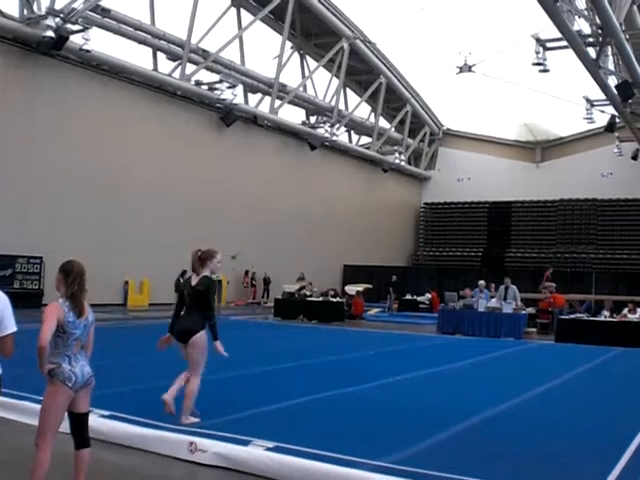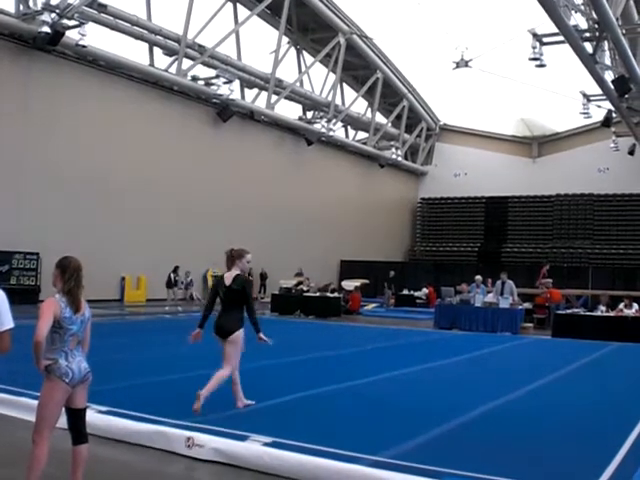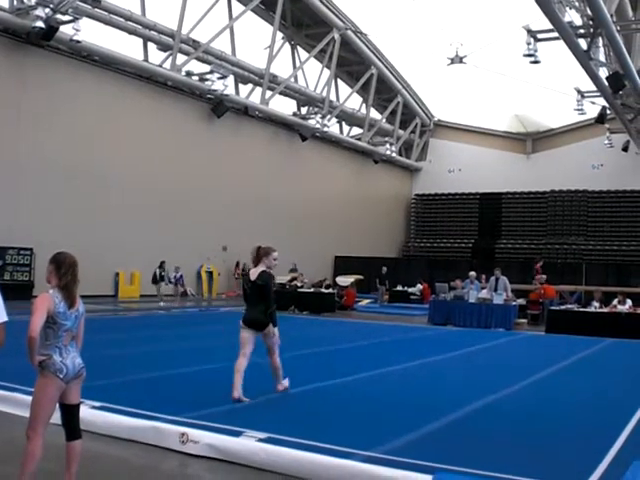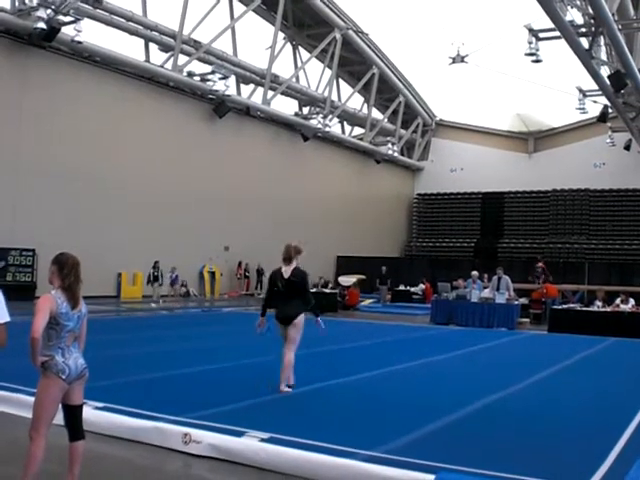
dt=0.4s
person 1, frame 1
left shoulder: (55, 308)
right shoulder: (88, 310)
left elbow: (43, 342)
left wrist: (43, 366)
left hip: (63, 376)
right hip: (84, 373)
left knee: (43, 441)
right knee: (81, 436)
person 1, frame 2
left shoulder: (52, 304)
right shoulder: (84, 305)
left elbow: (39, 338)
left wrist: (39, 361)
left hip: (60, 372)
right hip: (81, 369)
left knee: (40, 437)
right knee: (79, 431)
person 1, frame 3
left shoulder: (46, 299)
right shoulder: (78, 301)
left elbow: (33, 333)
left wrist: (33, 357)
left hip: (54, 368)
right hip: (75, 365)
left knee: (35, 432)
right knee: (73, 427)
person 1, frame 4
left shoulder: (48, 300)
right shoulder: (80, 302)
left elbow: (36, 334)
left wrist: (36, 358)
right wrist: (72, 358)
left hip: (57, 368)
right hip: (78, 366)
left knee: (37, 433)
right knee: (75, 428)
person 2, frame 1
left shoulder: (188, 280)
right shoulder: (209, 283)
left elbow: (178, 307)
right elbow: (210, 313)
left wrist: (170, 333)
right wrist: (216, 340)
left hip: (180, 328)
right hip: (195, 330)
left knee: (193, 370)
right knee: (196, 374)
left ankle: (169, 396)
right ankle: (185, 416)
person 2, frame 2
left shoulder: (219, 280)
right shoulder: (244, 281)
left elbow: (209, 305)
right elbow: (250, 309)
left wrist: (200, 327)
right wrist: (258, 332)
left hip: (220, 325)
right hip: (234, 327)
left knee: (234, 364)
right knee: (228, 368)
left ankle: (240, 400)
right ankle: (203, 393)
person 2, frame 3
left shoulder: (246, 275)
right shoulder: (268, 276)
right elbow: (270, 303)
right wrist: (275, 326)
left hip: (248, 319)
right hip: (263, 319)
left knee: (243, 355)
right knee: (273, 353)
left ankle: (236, 391)
right ankle: (280, 384)
person 2, frame 4
left shoulder: (275, 273)
right shoulder: (301, 273)
left elbow: (268, 296)
right elbow: (307, 297)
left wrist: (262, 316)
right wrist: (317, 316)
left hip: (280, 313)
right hip: (296, 314)
left knee: (287, 347)
right knee: (290, 350)
left ankle: (289, 378)
right ankle: (283, 385)
